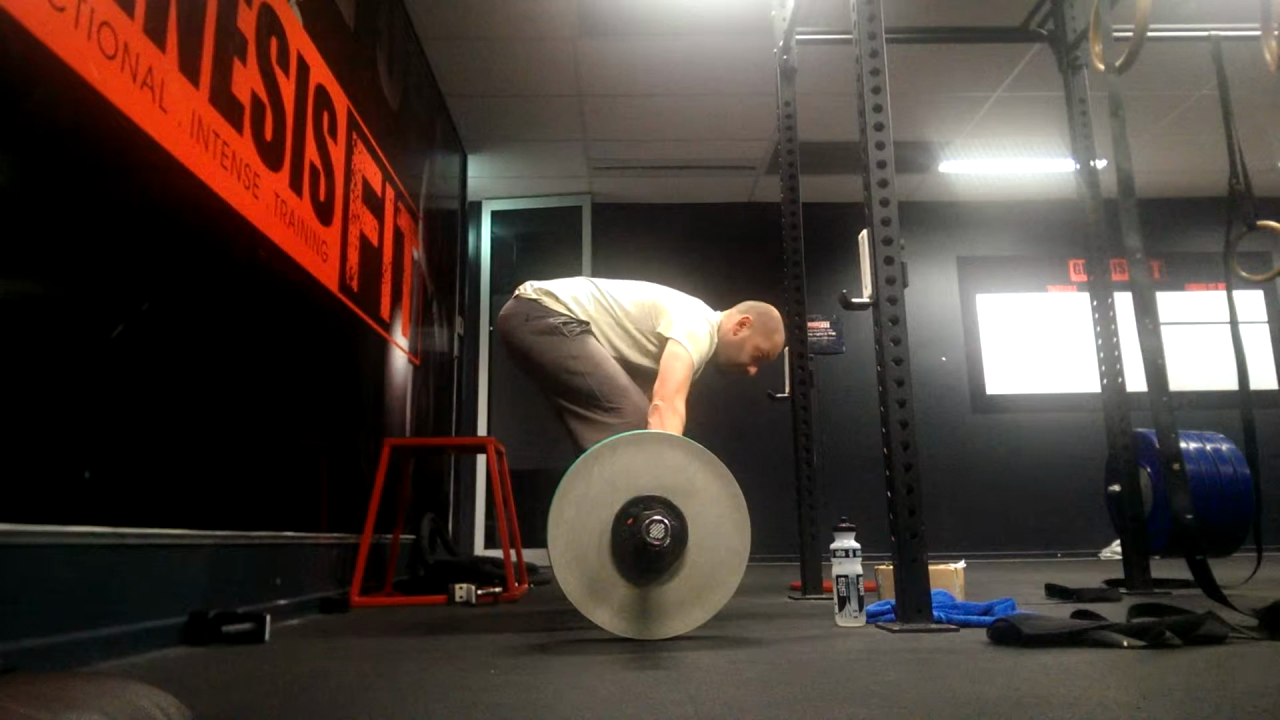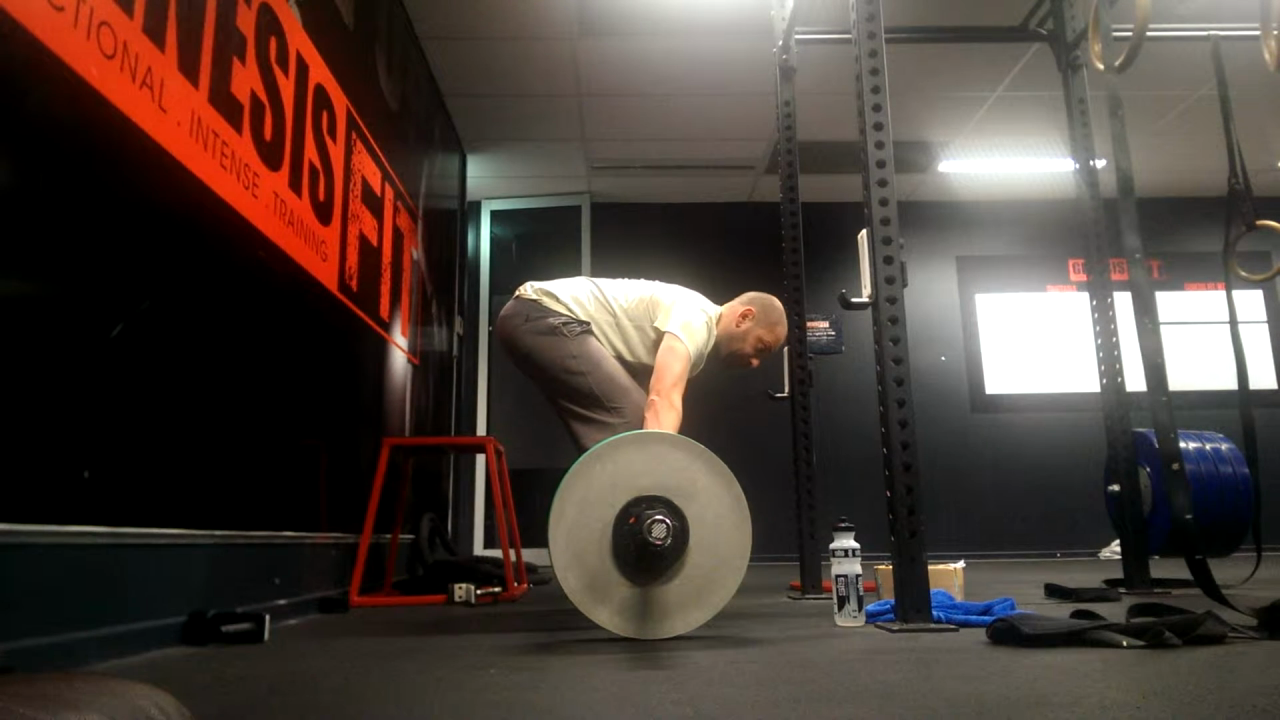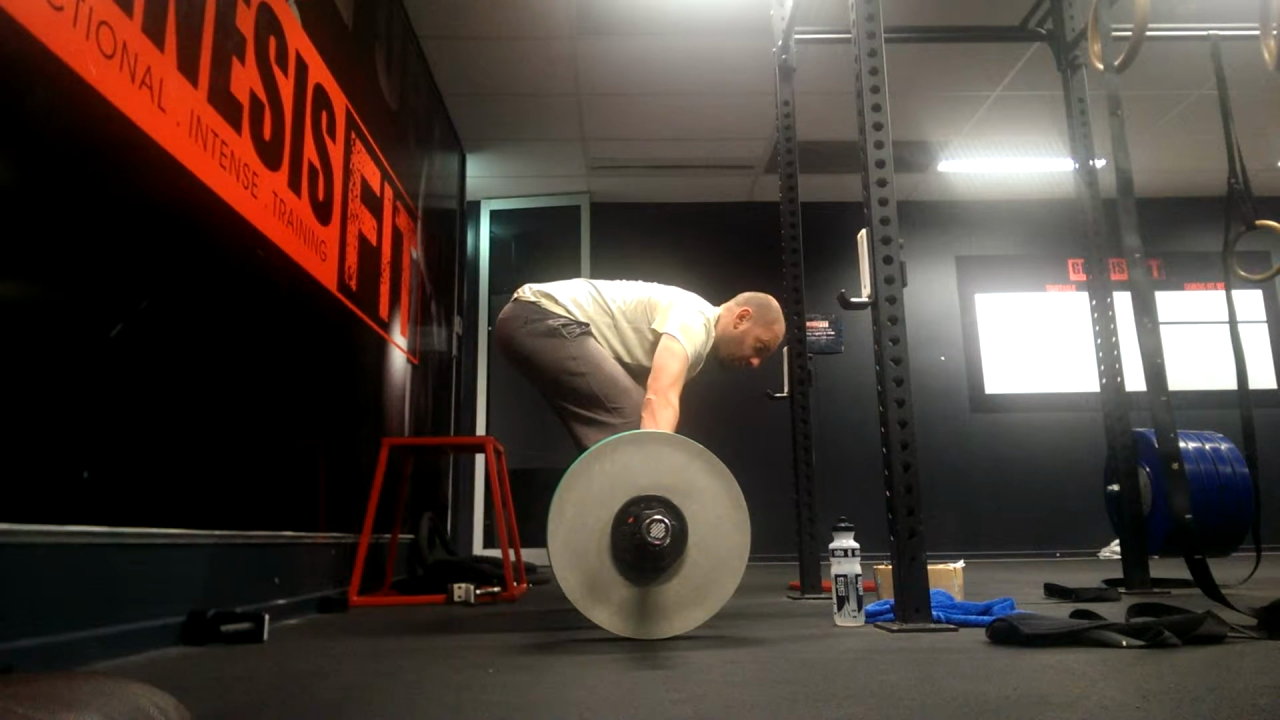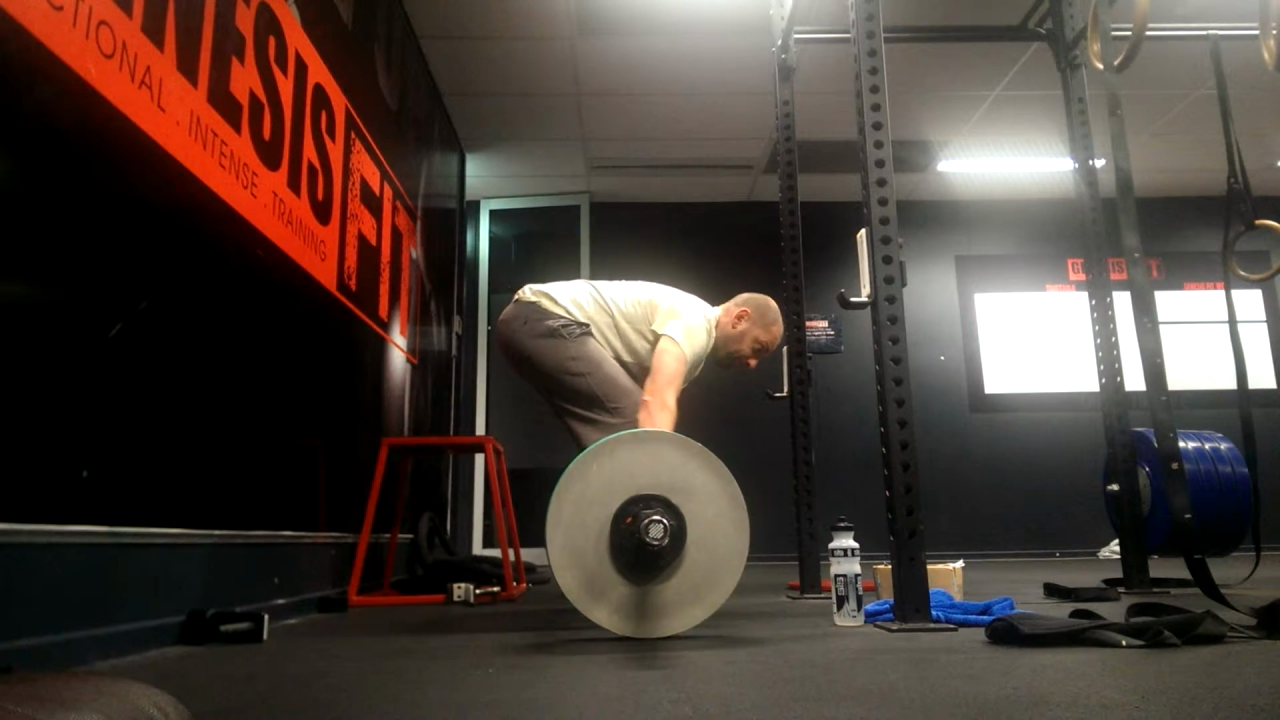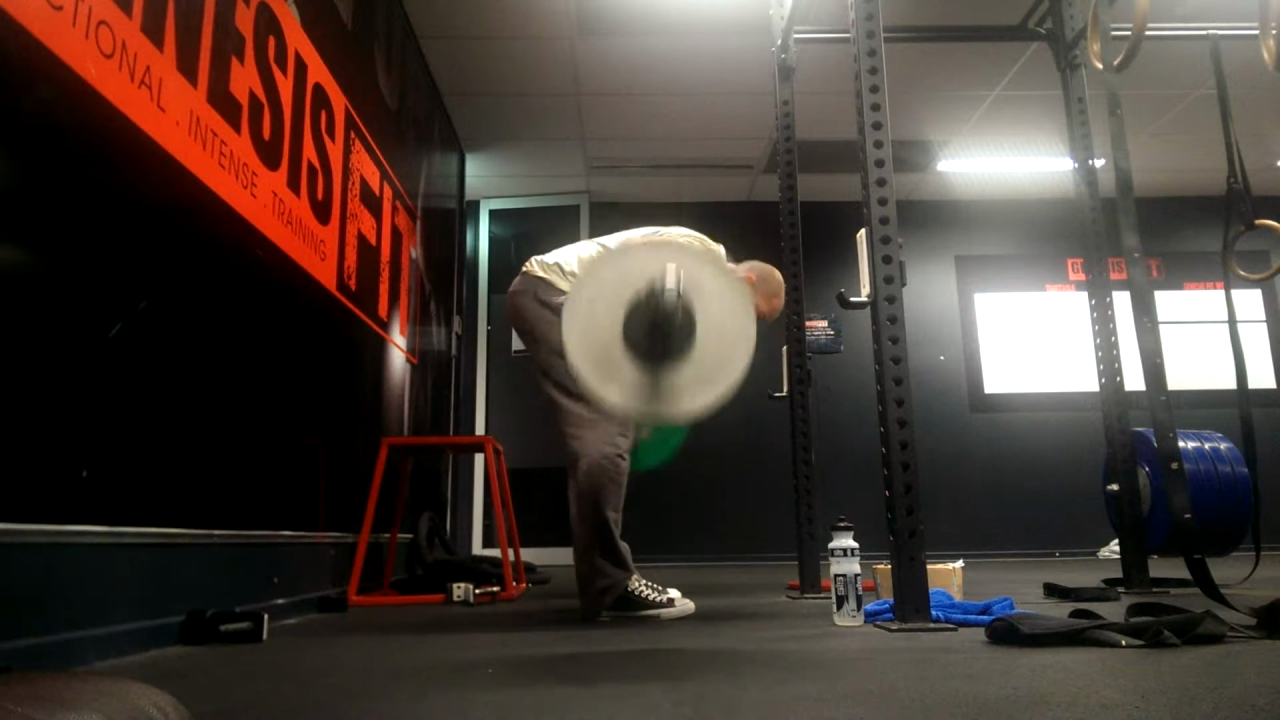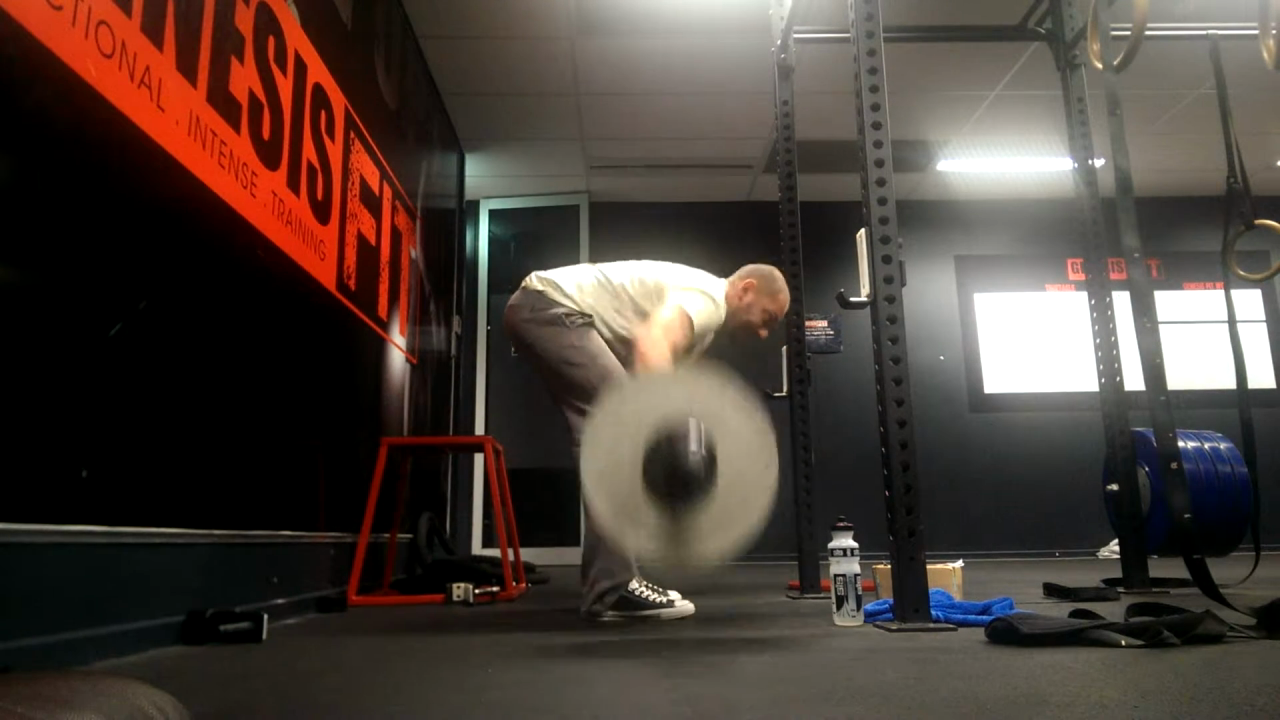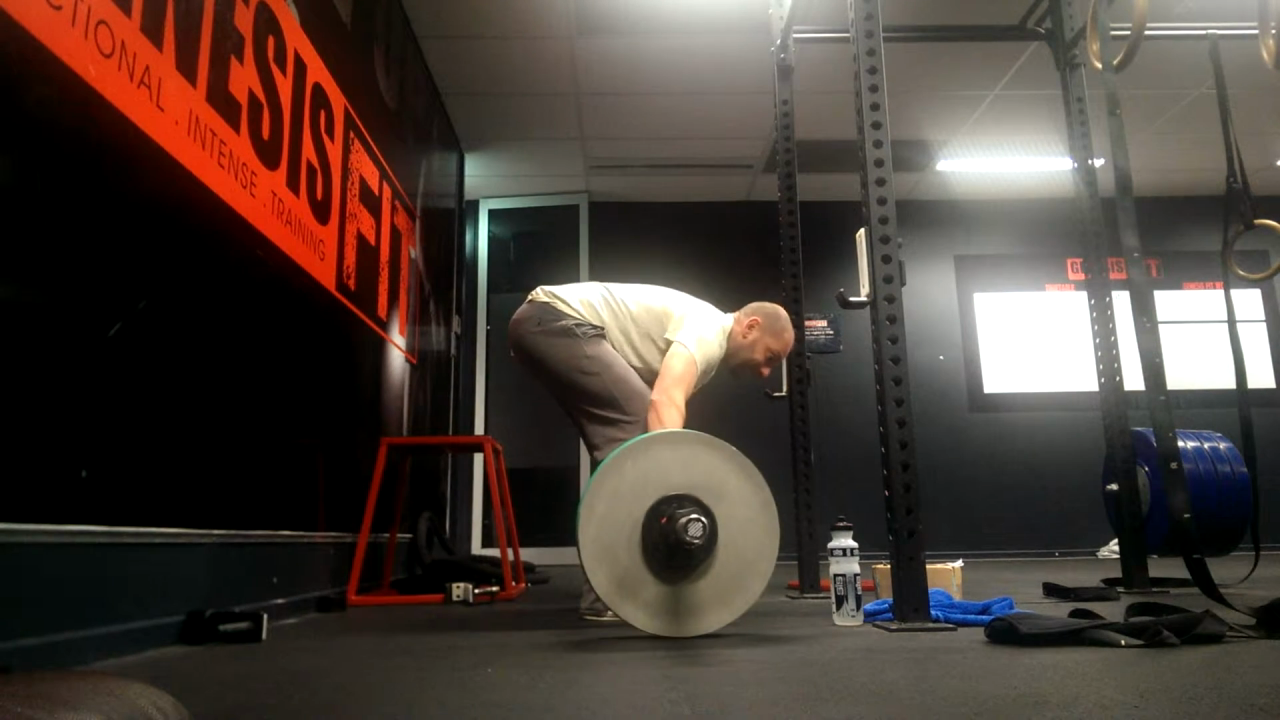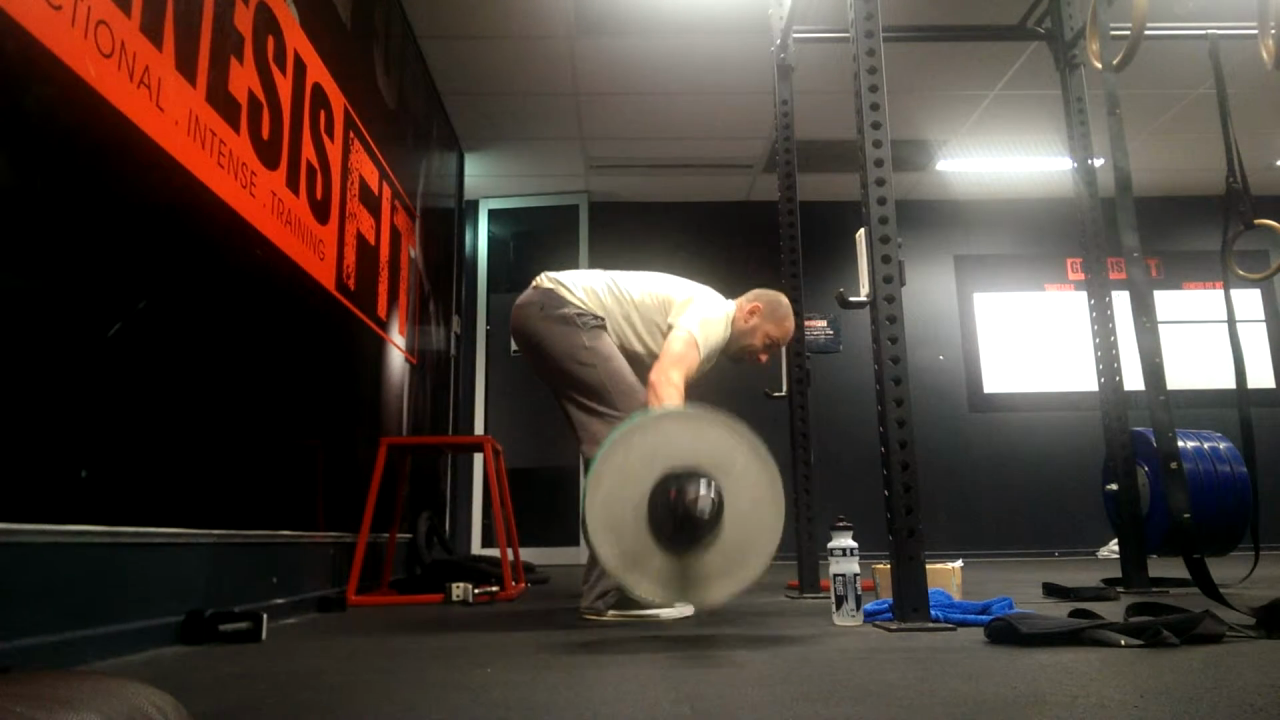
dt=0.5s
person 1, frame 1
left shoulder: (693, 346)
right shoulder: (698, 325)
left elbow: (656, 407)
right elbow: (666, 405)
left hip: (530, 317)
right hip: (541, 314)
left knee: (623, 426)
right knee: (628, 425)
person 1, frame 2
left shoulder: (693, 343)
right shoulder: (696, 317)
left elbow: (656, 402)
right elbow: (662, 400)
left hip: (531, 318)
right hip: (541, 315)
left knee: (626, 423)
right knee: (627, 424)
person 1, frame 3
left shoulder: (694, 341)
right shoulder: (695, 319)
right elbow: (659, 400)
left hip: (529, 322)
right hip: (539, 317)
left knee: (623, 424)
right knee: (629, 423)
person 1, frame 4
left shoulder: (693, 336)
right shoulder: (695, 321)
right elbow: (657, 401)
left hip: (528, 322)
right hip: (540, 319)
left knee: (620, 426)
right knee: (627, 425)
person 1, frame 5
right shoulder: (706, 256)
left hip: (547, 295)
right hip: (547, 291)
left knee: (605, 423)
right knee: (607, 424)
left ankle: (607, 580)
right ankle: (610, 588)
person 1, frame 6
left shoulder: (692, 309)
right shoulder: (707, 298)
right elbow: (651, 341)
left hip: (543, 310)
right hip: (548, 306)
left ankle: (611, 580)
right ankle: (612, 589)
person 1, frame 7
left shoulder: (706, 350)
right shoulder: (710, 329)
right elbow: (665, 401)
left hip: (540, 324)
right hip: (553, 319)
left knee: (626, 436)
right knee: (639, 429)
person 1, frame 8
left shoulder: (706, 332)
right shoulder: (713, 314)
right elbow: (664, 383)
left hip: (543, 312)
right hip: (556, 309)
left ankle: (612, 581)
right ankle: (612, 590)
